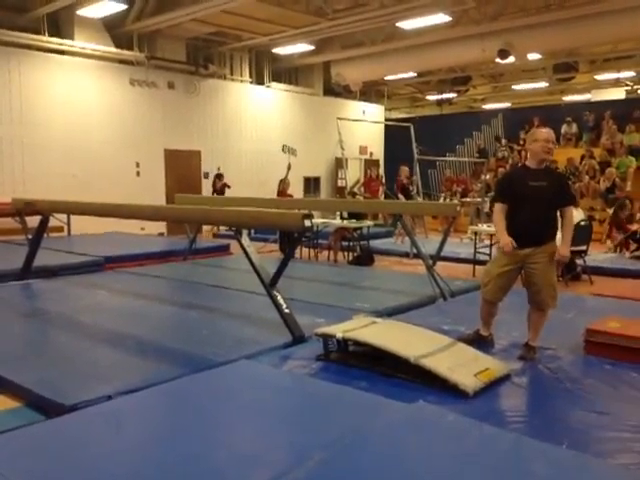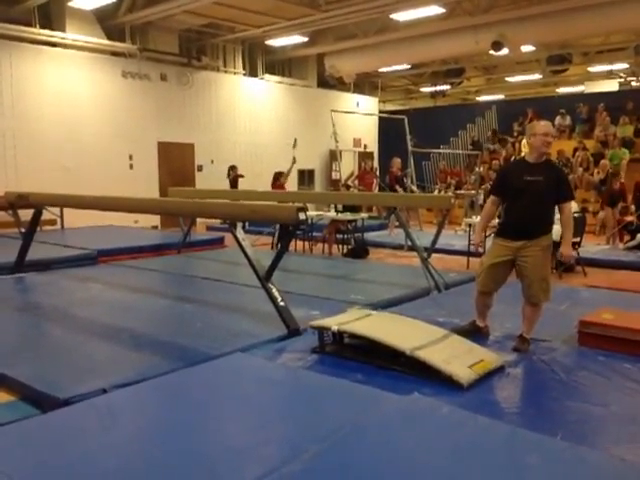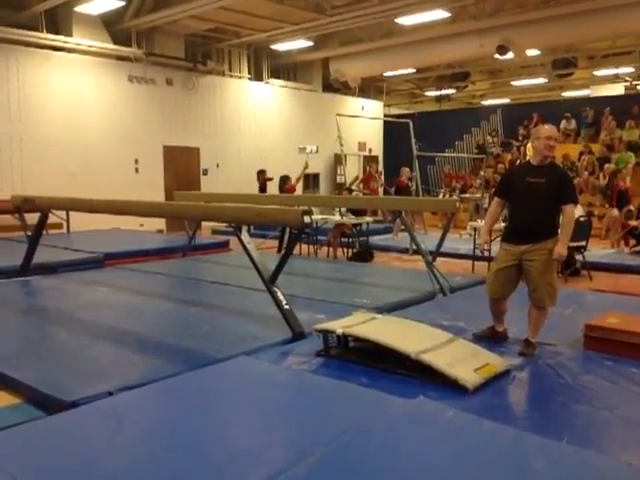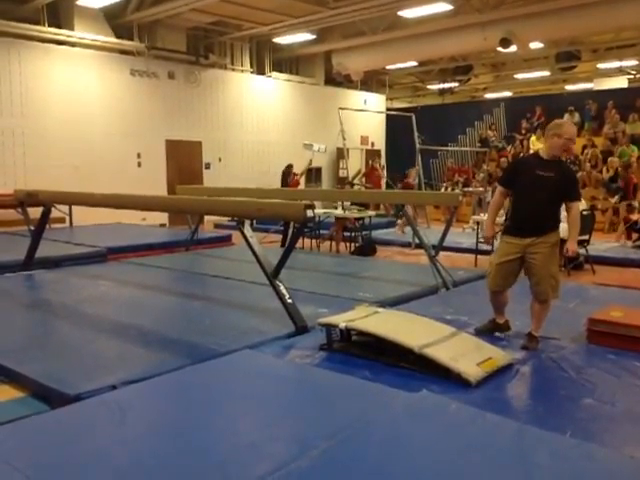
dt=0.5s
person 1, frame 1
left shoulder: (558, 180)
right shoulder: (511, 177)
left elbow: (567, 213)
right elbow: (499, 210)
left wrist: (565, 244)
right wrist: (502, 236)
left hip: (543, 249)
right hip: (512, 247)
left knee: (541, 299)
right knee: (490, 292)
left ankle: (531, 343)
right ankle: (484, 333)
person 1, frame 2
left shoulder: (556, 174)
right shoulder: (510, 170)
left elbow: (566, 209)
right elbow: (493, 202)
left wrist: (567, 243)
right wrist: (479, 231)
left hip: (537, 242)
right hip: (505, 239)
left knee: (534, 293)
right knee: (485, 284)
left ankle: (525, 336)
right ankle: (480, 323)
person 1, frame 3
left shoulder: (560, 176)
right shoulder: (514, 173)
left elbow: (568, 212)
right elbow: (498, 204)
left wrist: (562, 244)
right wrist: (485, 232)
left hip: (542, 246)
right hip: (510, 243)
left knee: (540, 296)
right knee: (496, 291)
left ankle: (531, 339)
right ankle: (498, 329)
person 1, frame 4
left shoulder: (566, 173)
right shoulder: (521, 164)
left elbow: (573, 209)
right elbow: (500, 194)
left wrist: (572, 240)
right wrist: (490, 224)
left hip: (545, 240)
right hip: (512, 236)
left knee: (543, 290)
right knee: (496, 282)
left ankle: (533, 333)
right ankle: (499, 320)
